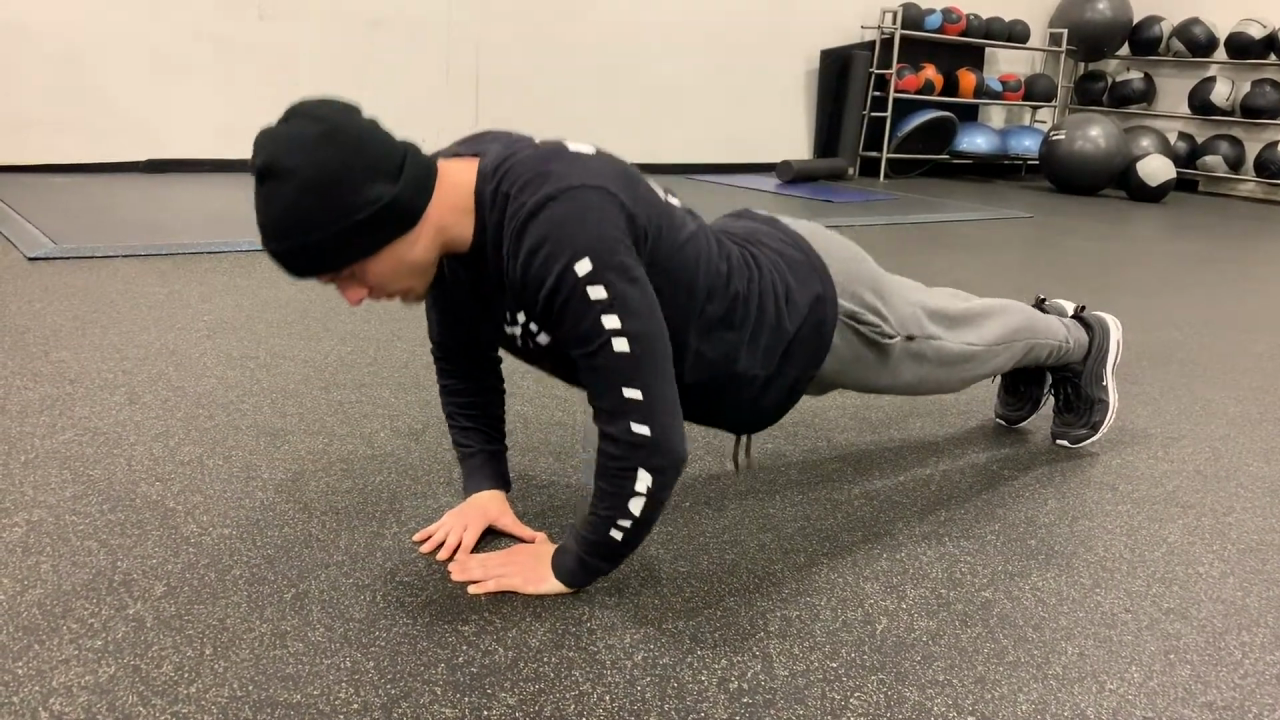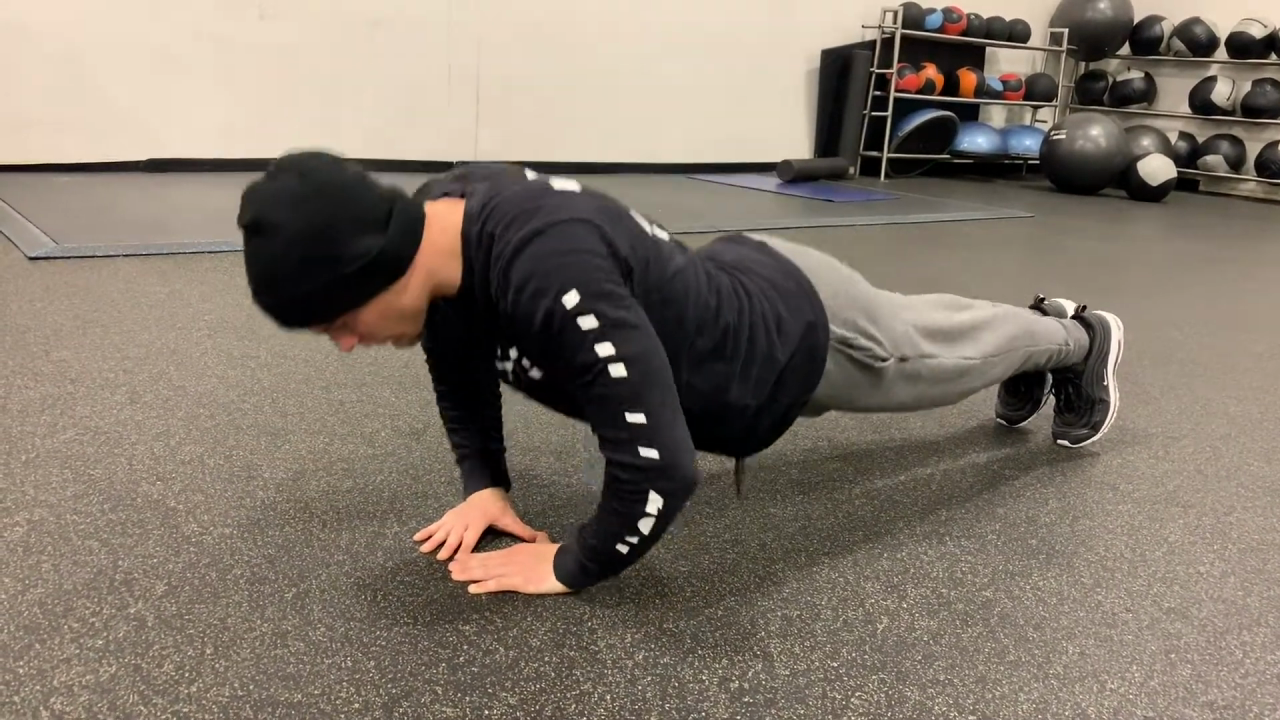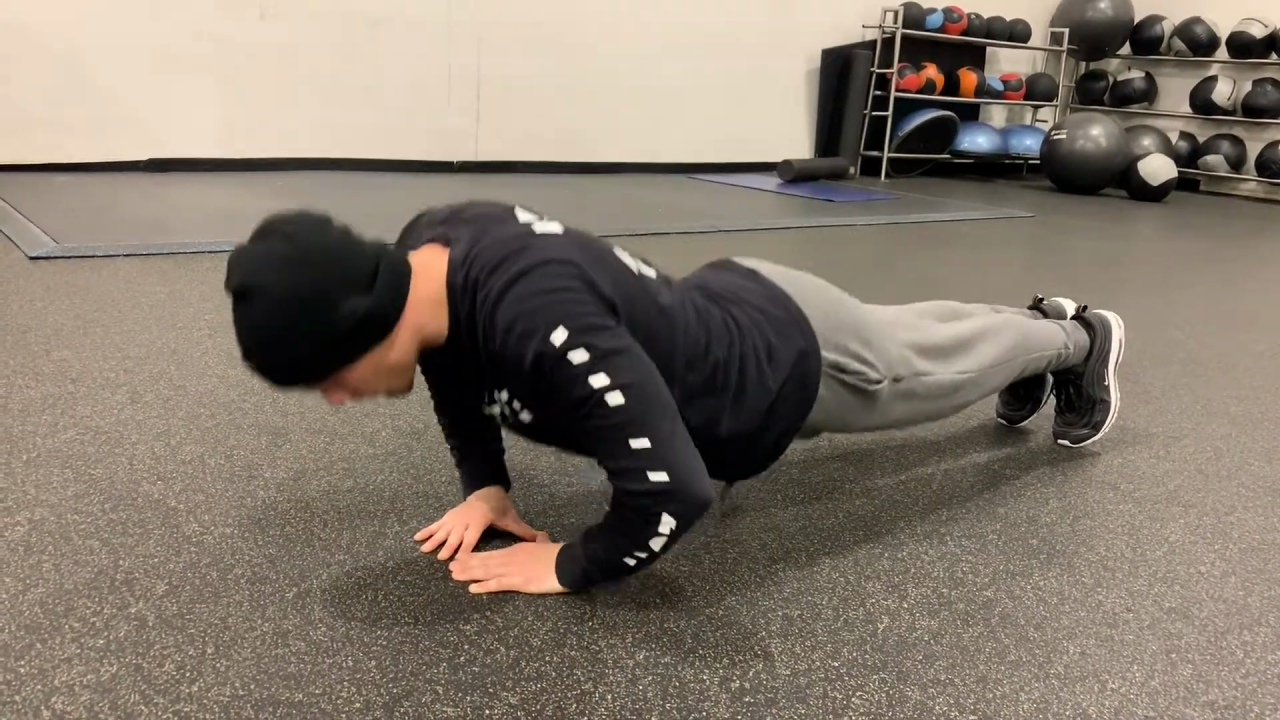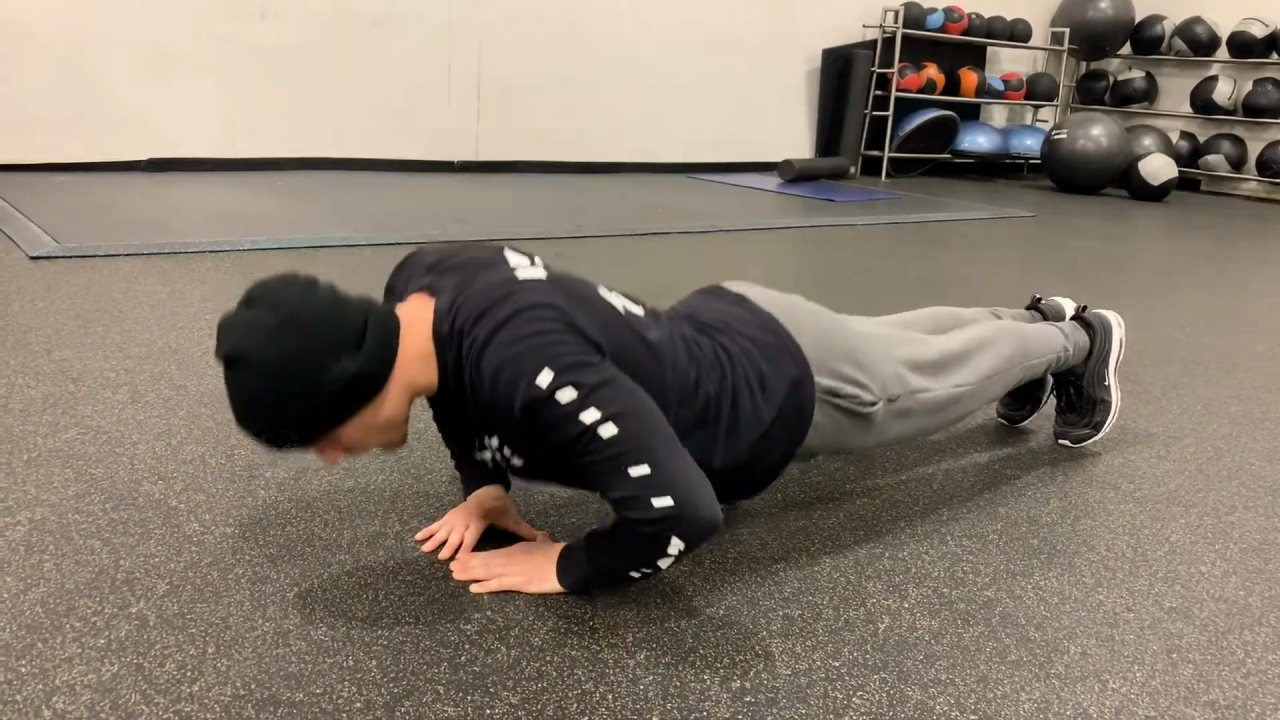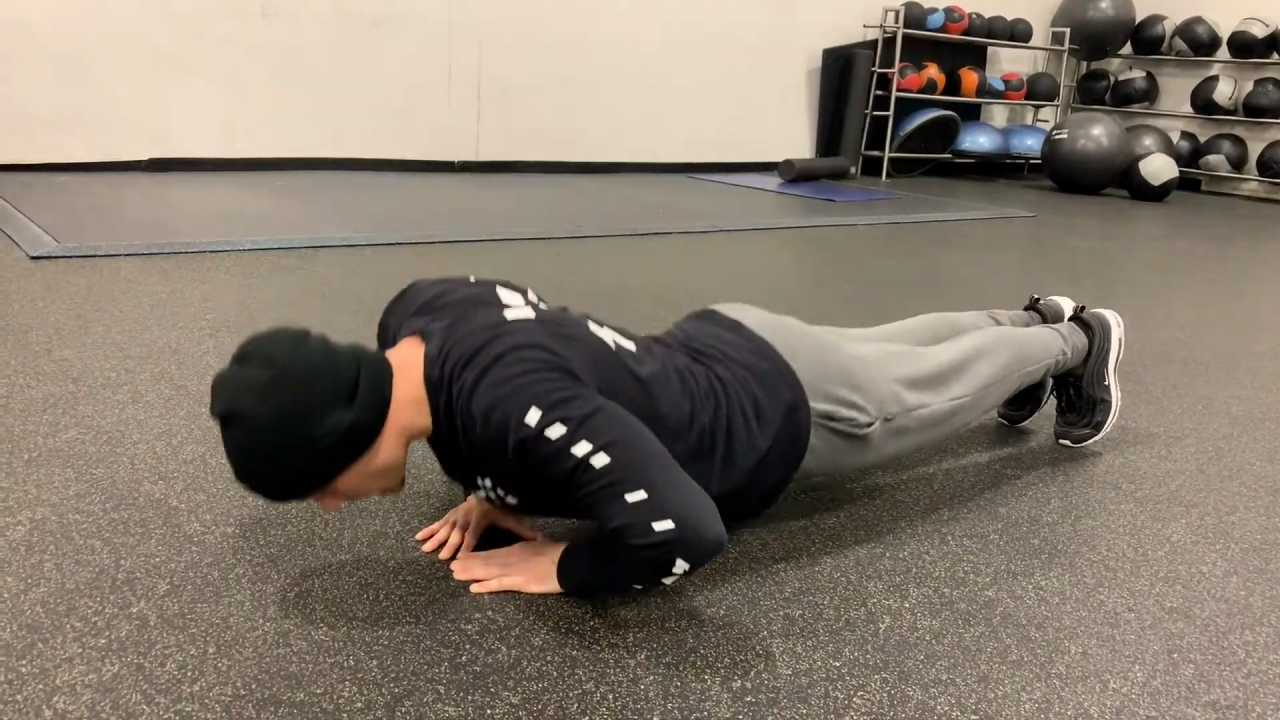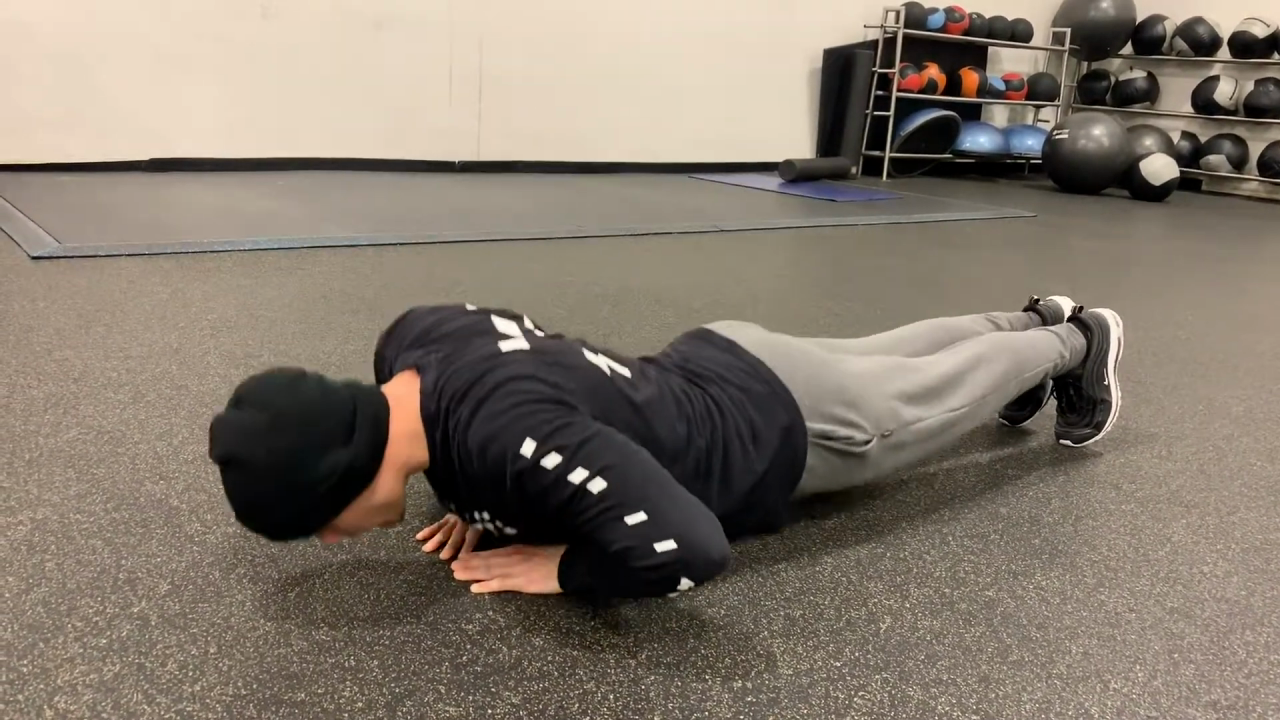
dt=0.1s
person 1, frame 1
left shoulder: (565, 238)
right shoulder: (449, 195)
left elbow: (651, 438)
right elbow: (464, 339)
left wrist: (569, 564)
right wrist: (484, 484)
left hip: (806, 309)
right hip: (740, 269)
left knee: (954, 340)
right knee: (949, 334)
left ankle: (1075, 339)
right ankle: (1034, 348)
person 1, frame 2
left shoulder: (552, 273)
right shoulder: (436, 229)
left elbow: (660, 462)
right elbow: (461, 362)
left wrist: (570, 568)
right wrist: (484, 486)
left hip: (801, 333)
right hip: (734, 289)
left knee: (946, 355)
right knee: (933, 339)
left ankle: (1076, 339)
right ankle: (1037, 320)
person 1, frame 3
left shoulder: (541, 323)
right shoulder: (421, 255)
left elbow: (674, 488)
right elbow: (459, 363)
left wrist: (566, 565)
right wrist: (485, 484)
left hip: (793, 359)
right hip: (727, 308)
left knee: (940, 363)
right knee: (913, 331)
left ankle: (1076, 339)
right ankle: (1031, 315)
person 1, frame 4
left shoulder: (528, 364)
right shoulder: (413, 298)
left elbow: (682, 509)
left wrist: (563, 568)
right wrist: (485, 486)
left hip: (787, 383)
right hip: (719, 332)
left knee: (936, 376)
right knee: (906, 344)
left ankle: (1077, 340)
right ankle: (1030, 318)
person 1, frame 5
left shoulder: (515, 407)
right shoulder: (409, 321)
left elbow: (687, 528)
left wrist: (559, 562)
right wrist: (488, 491)
left hip: (785, 410)
right hip: (716, 351)
left knee: (934, 386)
right knee: (896, 349)
left ankle: (1074, 340)
right ankle: (1023, 322)
person 1, frame 6
left shoulder: (510, 434)
right shoulder: (407, 350)
left elbow: (690, 546)
left wrist: (558, 567)
right wrist: (483, 506)
left hip: (781, 425)
right hip: (710, 370)
left knee: (931, 394)
right knee: (896, 360)
left ankle: (1074, 341)
right ankle: (1025, 324)
